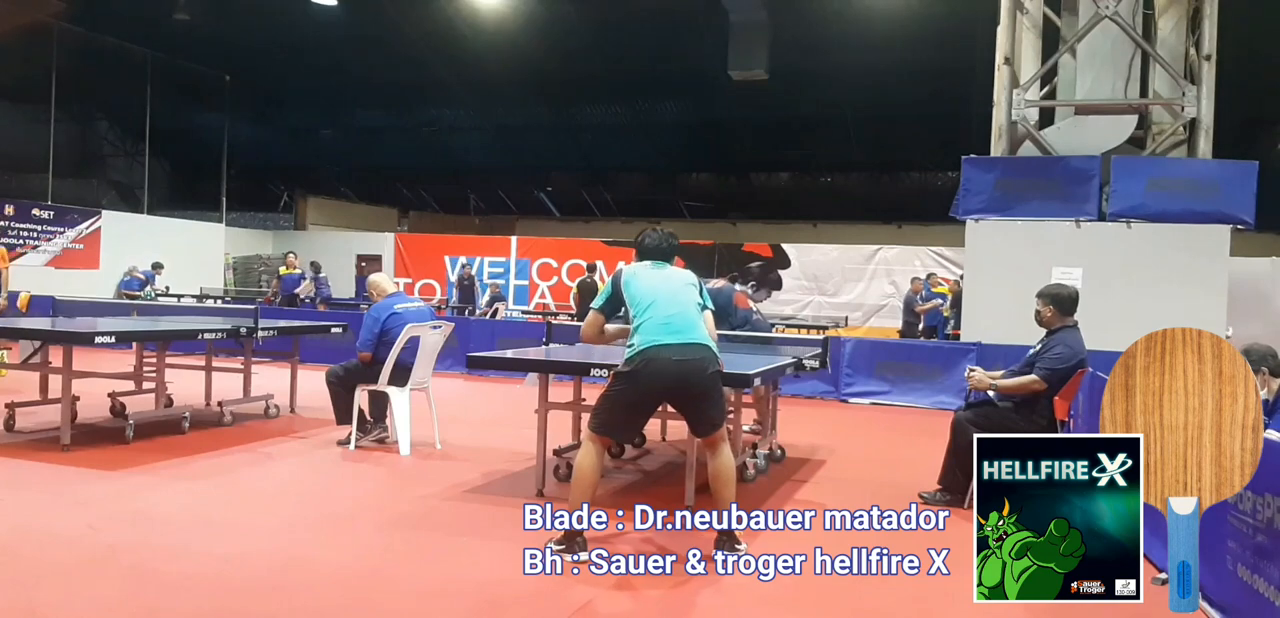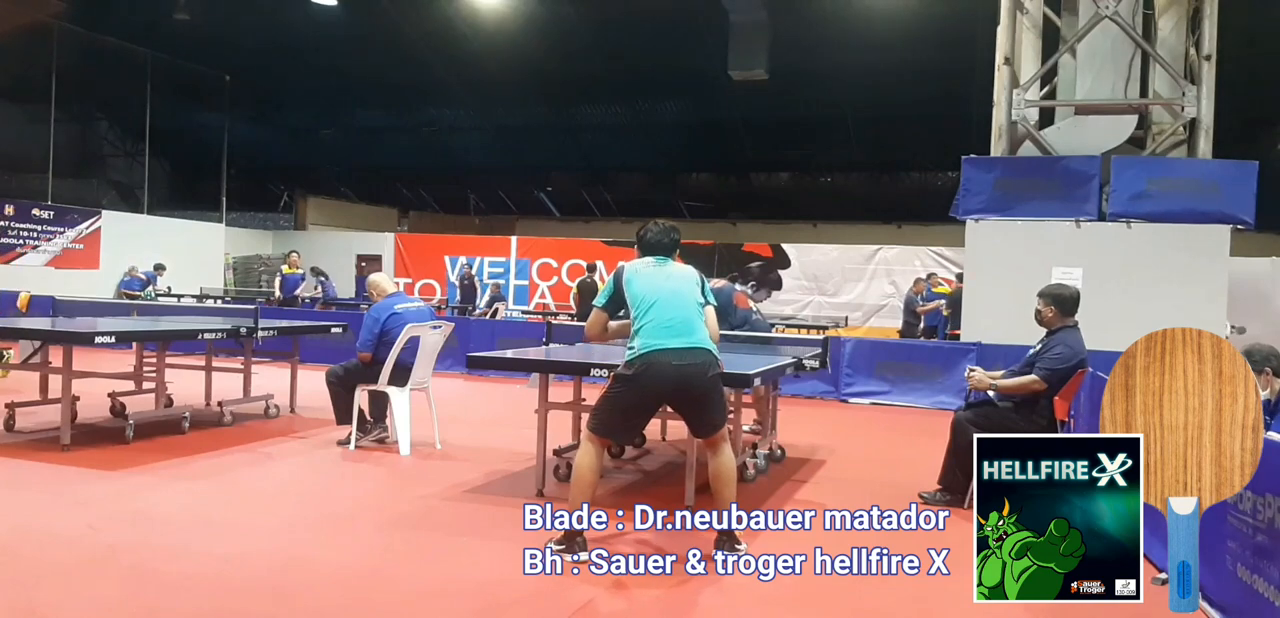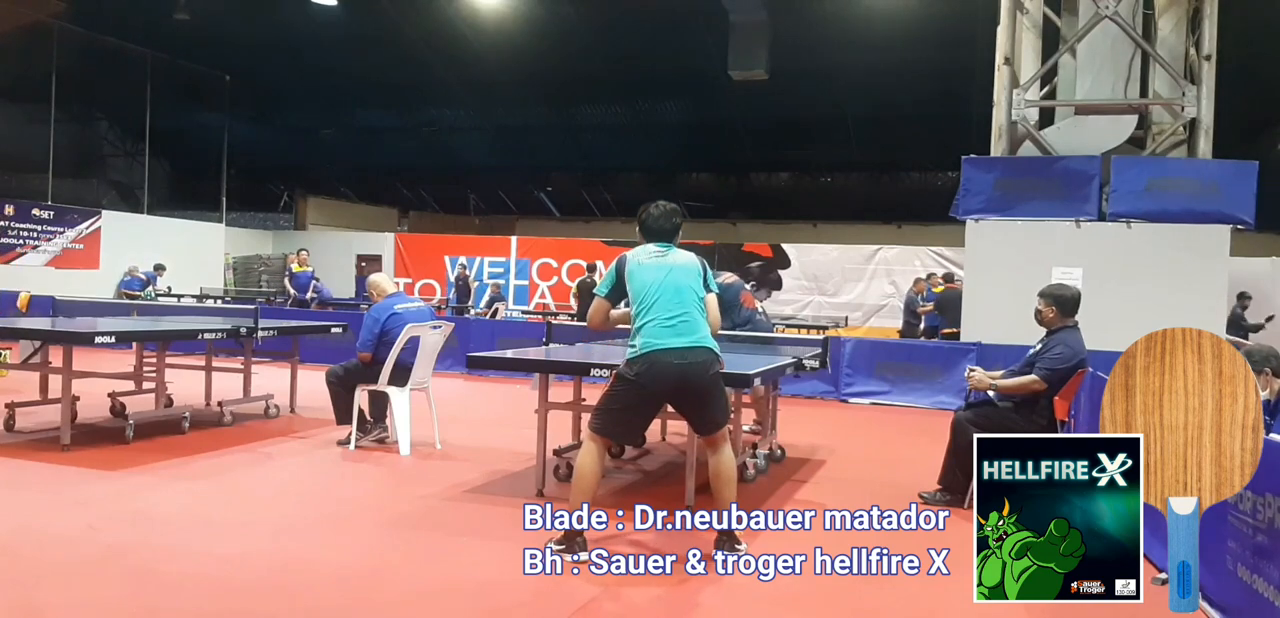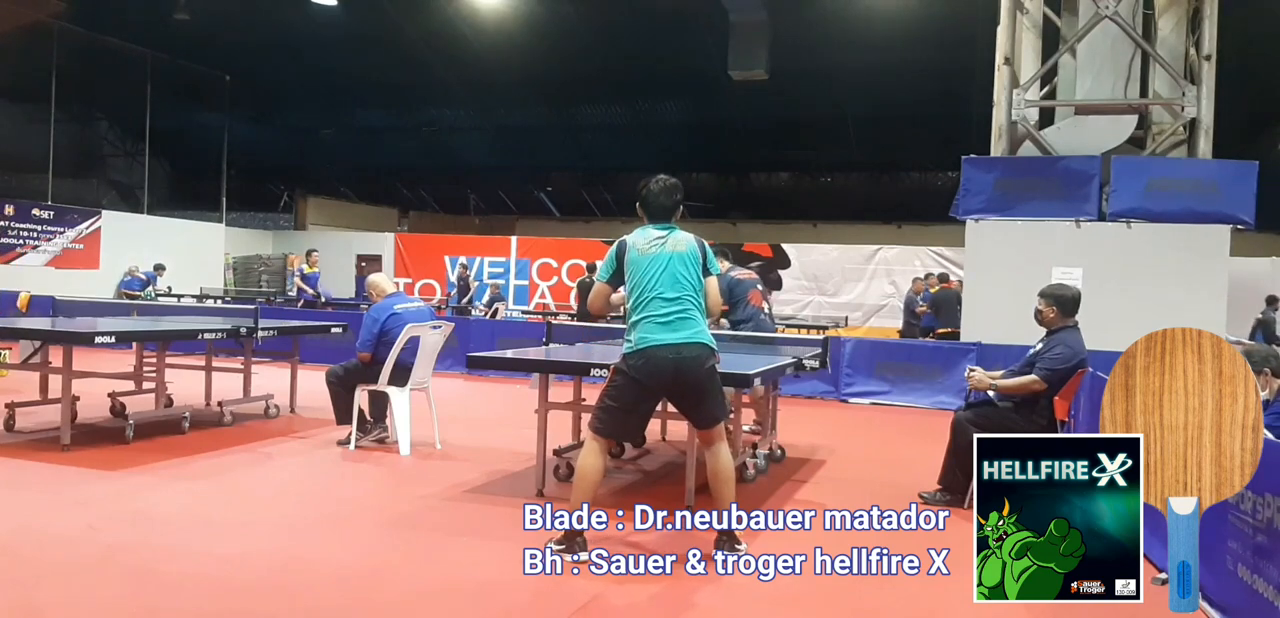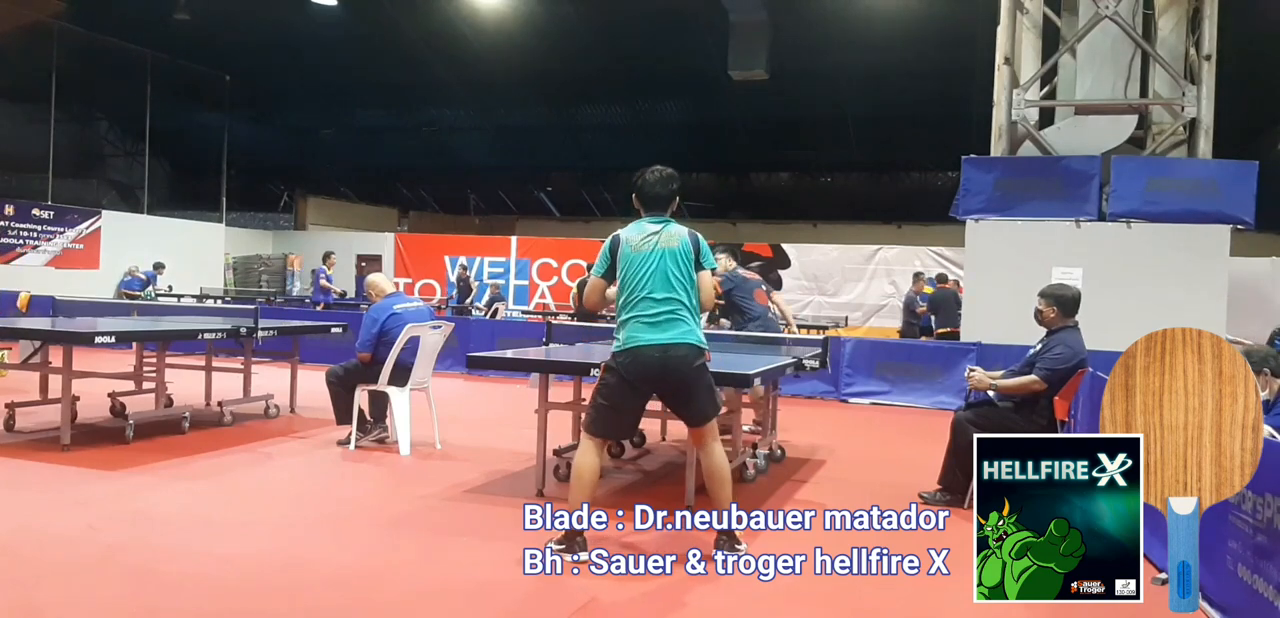
dt=0.4s
person 1, frame 1
left shoulder: (624, 274)
right shoulder: (690, 277)
left elbow: (589, 333)
right elbow: (711, 335)
left hip: (647, 359)
right hip: (699, 358)
left knee: (594, 440)
right knee: (718, 441)
left ankle: (573, 538)
right ankle: (727, 537)
person 1, frame 2
left shoulder: (625, 272)
right shoulder: (693, 274)
left elbow: (593, 332)
right elbow: (714, 334)
left hip: (647, 363)
right hip: (700, 362)
left knee: (593, 440)
right knee: (718, 442)
left ankle: (573, 538)
right ankle: (728, 537)
person 1, frame 3
left shoulder: (627, 260)
right shoulder: (696, 262)
left elbow: (595, 320)
right elbow: (714, 322)
left hip: (648, 360)
right hip: (700, 358)
left knee: (595, 440)
right knee: (719, 442)
left ankle: (572, 538)
right ankle: (728, 538)
person 1, frame 4
left shoulder: (626, 246)
right shoulder: (697, 245)
left elbow: (596, 305)
right elbow: (714, 307)
left hip: (643, 355)
right hip: (695, 353)
left knee: (596, 440)
right knee: (715, 440)
left ankle: (574, 537)
right ankle: (727, 537)
person 1, frame 5
left shoulder: (619, 240)
right shoulder: (692, 239)
left elbow: (591, 300)
right elbow: (707, 301)
left hip: (631, 353)
right hip: (685, 351)
left knee: (592, 440)
right knee: (708, 439)
left ankle: (574, 537)
right ankle: (727, 536)
person 2, frame 1
left shoulder: (1065, 346)
right shoulder: (1058, 337)
left elbow: (1037, 382)
right elbow: (1024, 372)
left wrist: (991, 385)
right wrist: (988, 374)
left hip: (1035, 419)
right hip: (1026, 410)
left knee: (964, 421)
right knee: (965, 412)
left ankle: (955, 491)
right ankle: (959, 485)
person 2, frame 2
left shoulder: (1066, 346)
right shoulder: (1058, 337)
left elbow: (1036, 382)
right elbow: (1024, 371)
left wrist: (991, 385)
right wrist: (988, 374)
left hip: (1035, 419)
right hip: (1026, 409)
left knee: (964, 421)
right knee: (964, 412)
left ankle: (955, 490)
right ankle: (959, 484)
person 2, frame 3
left shoulder: (1066, 346)
right shoulder: (1058, 337)
left elbow: (1036, 382)
right elbow: (1024, 372)
left wrist: (991, 385)
right wrist: (988, 374)
left hip: (1035, 419)
right hip: (1025, 409)
left knee: (964, 421)
right knee: (965, 411)
left ankle: (955, 491)
right ankle: (959, 485)
person 2, frame 4
left shoulder: (1066, 346)
right shoulder: (1057, 337)
left elbow: (1036, 382)
right elbow: (1024, 371)
left wrist: (991, 385)
right wrist: (988, 374)
left hip: (1035, 419)
right hip: (1025, 409)
left knee: (964, 421)
right knee: (965, 412)
left ankle: (955, 490)
right ankle: (958, 485)
person 2, frame 5
left shoulder: (1066, 346)
right shoulder: (1058, 337)
left elbow: (1036, 382)
right elbow: (1024, 372)
left wrist: (991, 385)
right wrist: (988, 374)
left hip: (1035, 419)
right hip: (1025, 409)
left knee: (964, 421)
right knee: (965, 411)
left ankle: (955, 491)
right ankle: (959, 485)
person 3, frame 1
left shoulder: (378, 310)
right shoulder: (425, 306)
left elbow: (364, 355)
left wrist: (365, 357)
left hip: (393, 373)
left knee: (334, 375)
right knee: (377, 367)
left ankle: (362, 428)
right ankle: (378, 424)
person 3, frame 2
left shoulder: (378, 310)
right shoulder: (425, 306)
left elbow: (364, 355)
left wrist: (366, 356)
left hip: (393, 373)
left knee: (334, 375)
right knee: (377, 366)
left ankle: (362, 428)
right ankle: (378, 424)
person 3, frame 3
left shoulder: (378, 310)
right shoulder: (425, 306)
left elbow: (364, 356)
left wrist: (366, 357)
left hip: (393, 373)
left knee: (335, 375)
right knee: (377, 366)
left ankle: (362, 428)
right ankle: (378, 424)
person 3, frame 4
left shoulder: (378, 310)
right shoulder: (425, 306)
left elbow: (364, 356)
left hip: (394, 373)
left knee: (335, 375)
right knee: (377, 366)
left ankle: (363, 427)
right ankle: (378, 424)
person 3, frame 5
left shoulder: (377, 310)
right shoulder: (424, 306)
left elbow: (364, 356)
left wrist: (365, 357)
left hip: (393, 373)
left knee: (335, 375)
right knee: (377, 366)
left ankle: (363, 428)
right ankle: (378, 424)
